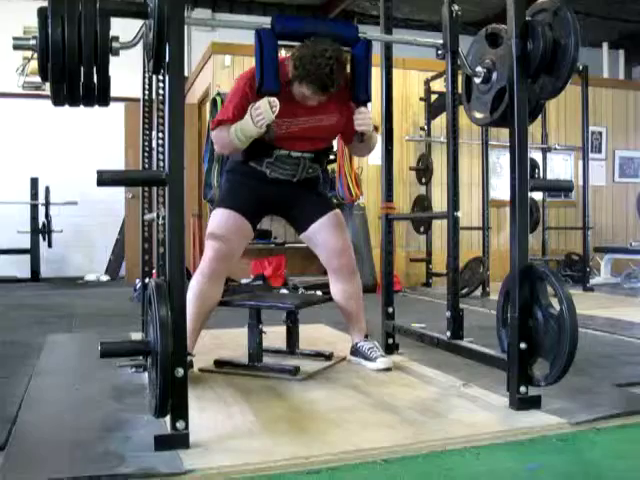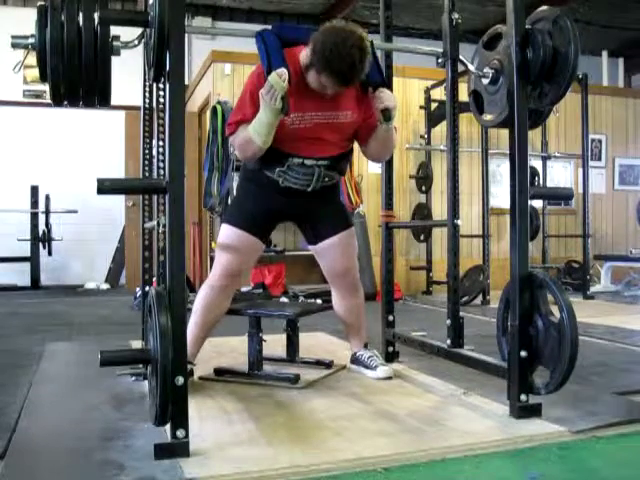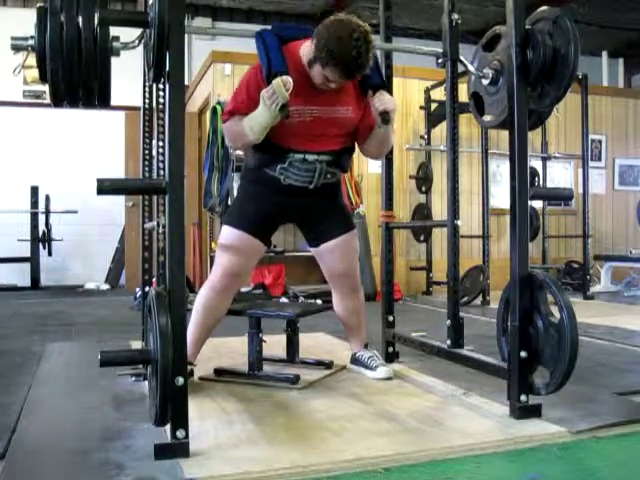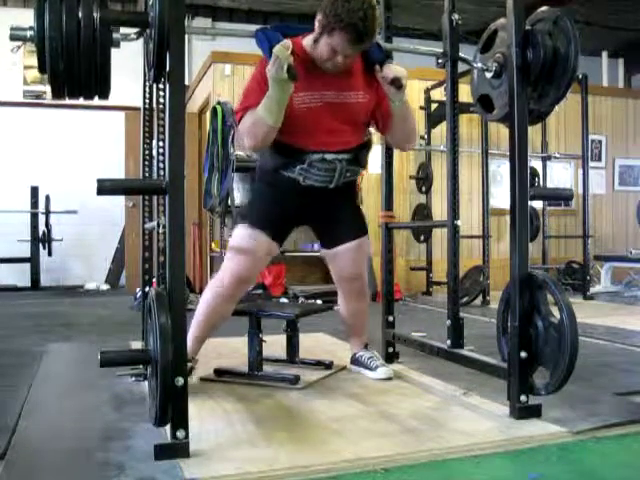
dt=1s
person 1, frame 1
left shoulder: (343, 89)
right shoulder: (256, 81)
left elbow: (359, 149)
right elbow: (220, 143)
left wrist: (366, 132)
right wrist: (250, 126)
left hip: (304, 183)
right hip: (250, 177)
left knee: (344, 260)
right knee: (214, 259)
left ankle: (360, 342)
right ankle: (183, 351)
person 1, frame 2
left shoulder: (357, 87)
right shoulder: (271, 73)
left elbow: (377, 153)
right elbow: (242, 149)
left wrist: (386, 120)
right wrist: (270, 112)
left hip: (322, 191)
right hip: (264, 185)
left knee: (347, 275)
right knee: (225, 273)
left ankle: (360, 351)
right ankle: (184, 359)
person 1, frame 3
left shoulder: (358, 83)
left elbow: (373, 150)
right elbow: (232, 137)
left wrist: (384, 123)
right wrist: (266, 113)
left hip: (323, 191)
right hip: (266, 185)
left knee: (347, 277)
right knee: (225, 275)
left ankle: (360, 351)
right ankle: (182, 361)
person 1, frame 4
left shoulder: (371, 74)
right shoulder: (280, 62)
left elbow: (404, 141)
right elbow: (250, 140)
left wrist: (397, 97)
right wrist: (278, 89)
left hip: (338, 192)
right hip: (280, 186)
left knee: (354, 280)
right knee: (234, 277)
left ankle: (360, 352)
right ankle: (184, 356)
